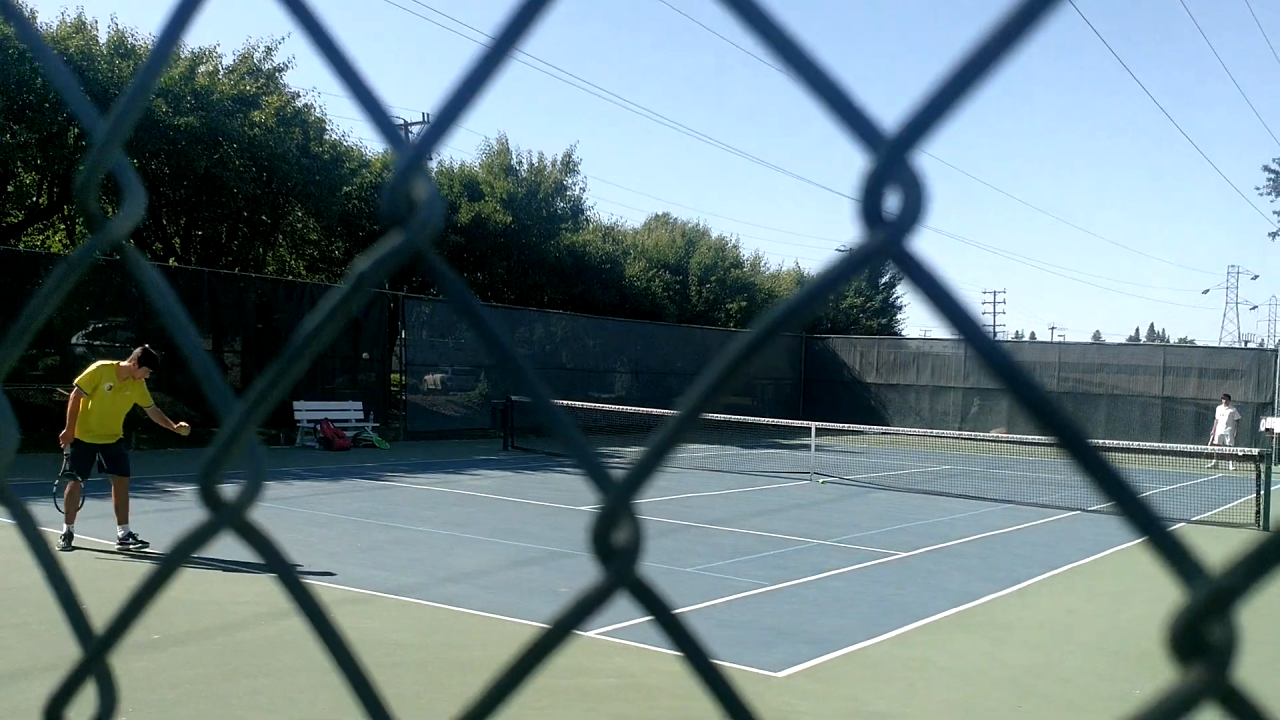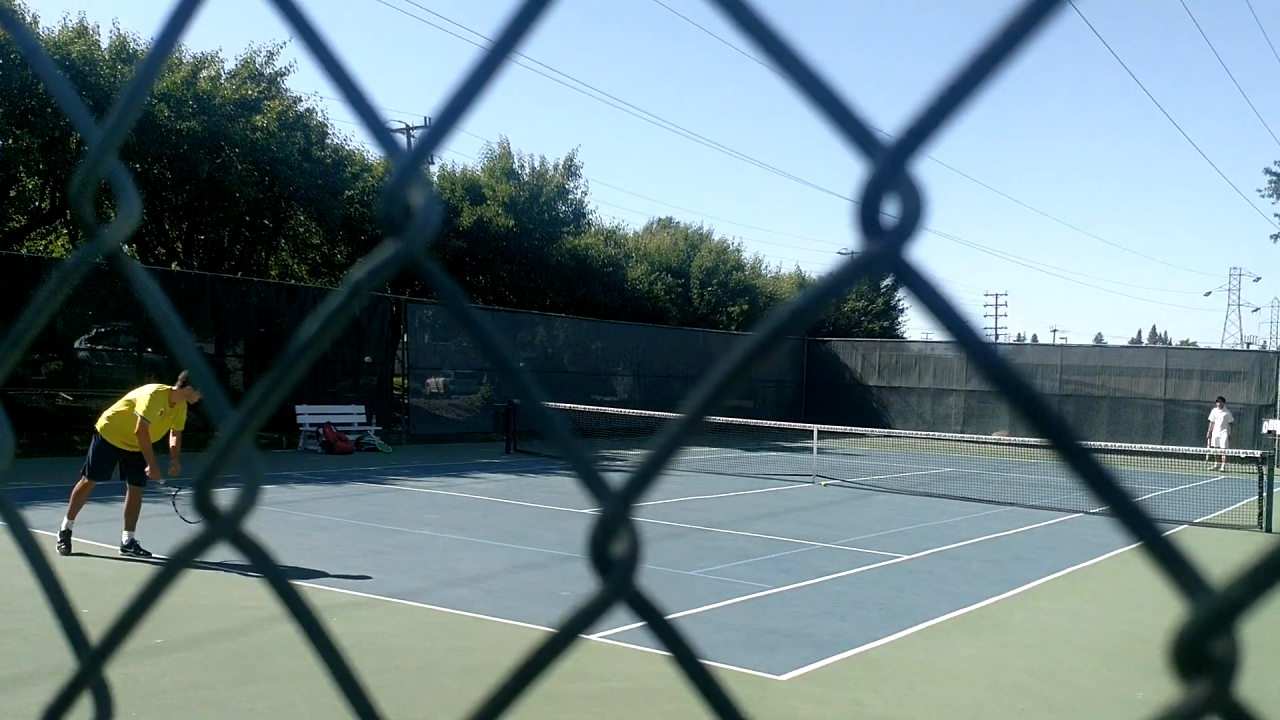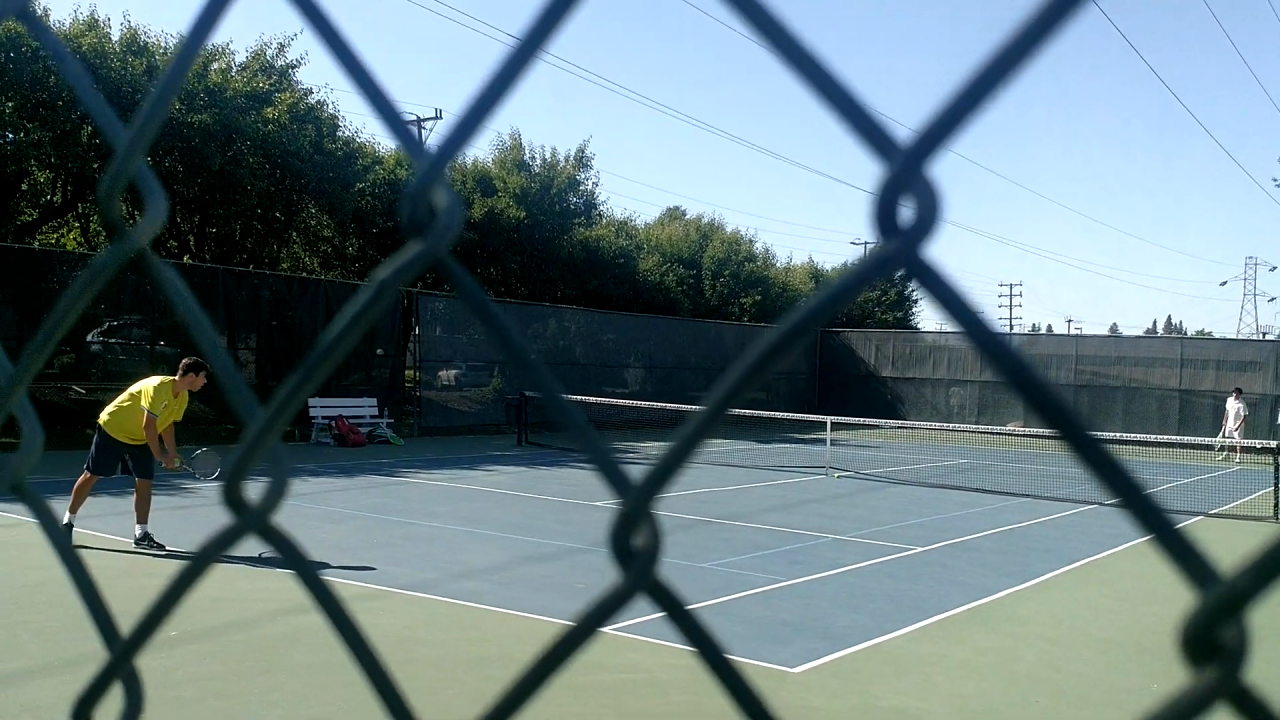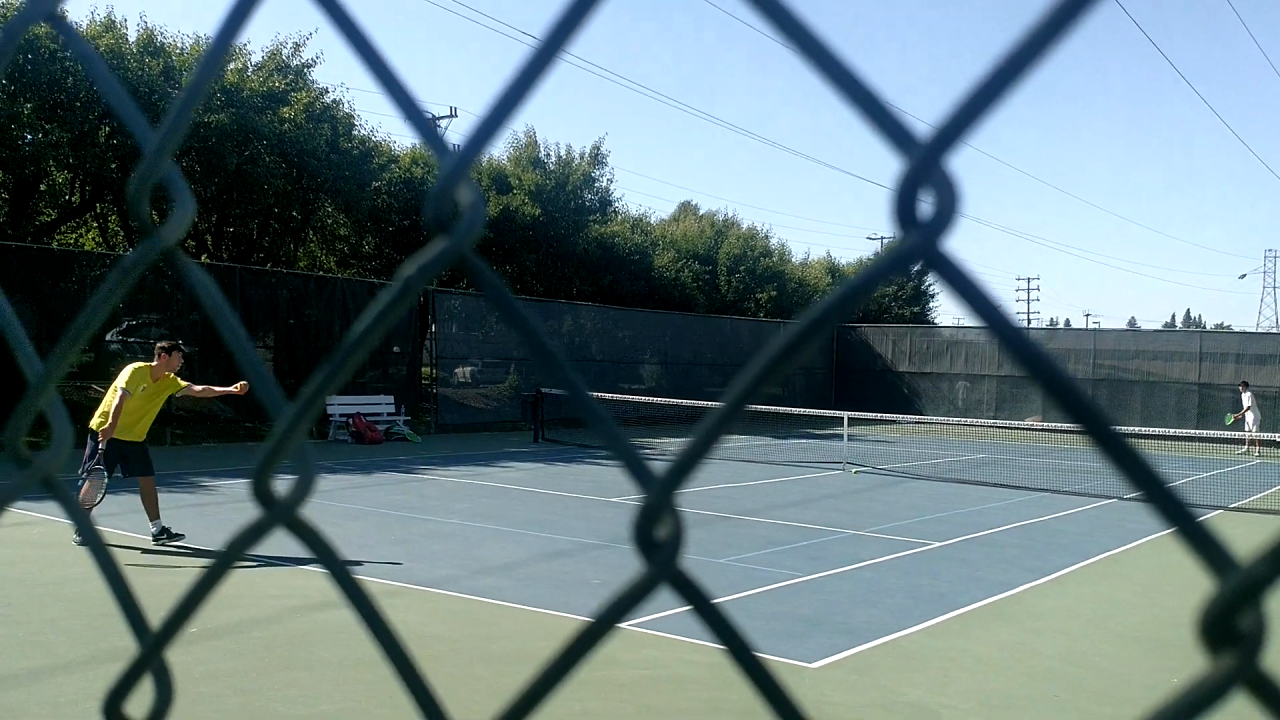
dt=0.7s
person 1, frame 1
left shoulder: (138, 385)
right shoulder: (100, 370)
left elbow: (152, 411)
right elbow: (76, 396)
left wrist: (174, 426)
right wrist: (69, 430)
left hip: (112, 438)
right hip: (82, 436)
left knee: (121, 481)
right knee: (76, 483)
left ankle: (124, 534)
right ankle: (67, 532)
person 1, frame 2
left shoulder: (181, 407)
right shoulder: (154, 395)
left elbow: (175, 434)
right elbow: (141, 431)
left wrist: (174, 459)
right wrist: (152, 465)
left hip: (137, 445)
right hip: (109, 435)
left knee: (136, 489)
right knee: (88, 481)
left ankle: (128, 541)
right ankle: (66, 529)
person 1, frame 3
left shoulder: (183, 397)
right shoulder: (157, 387)
left elbow: (167, 424)
right elbow: (148, 426)
left wrist: (173, 453)
right wrist: (159, 456)
left hip: (140, 439)
right hip: (112, 430)
left knee: (145, 482)
right knee: (91, 476)
left ankle: (141, 534)
right ankle: (67, 523)
person 1, frame 4
left shoulder: (169, 382)
right shoulder: (134, 371)
left elbow: (197, 390)
right elbow: (120, 398)
left wrist: (229, 390)
right wrist: (110, 425)
left hip: (134, 437)
right hip: (105, 432)
left knee: (147, 481)
left ankle: (158, 530)
right ankle: (82, 528)
